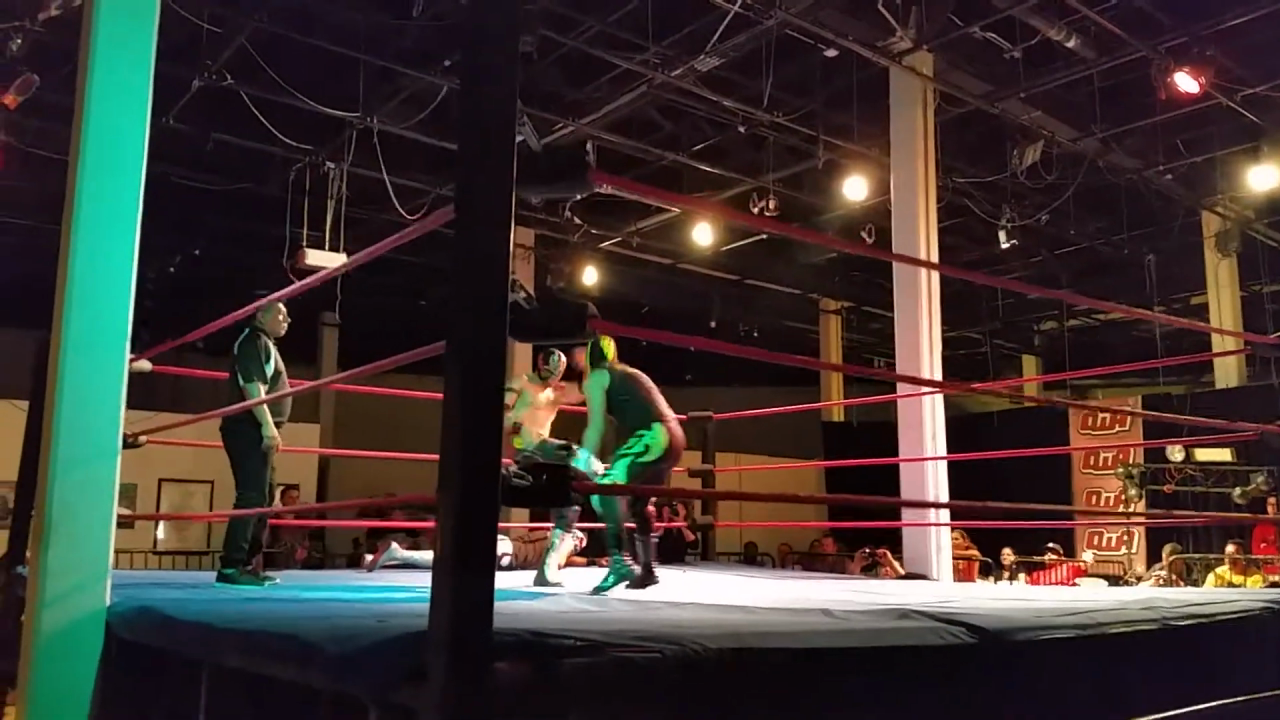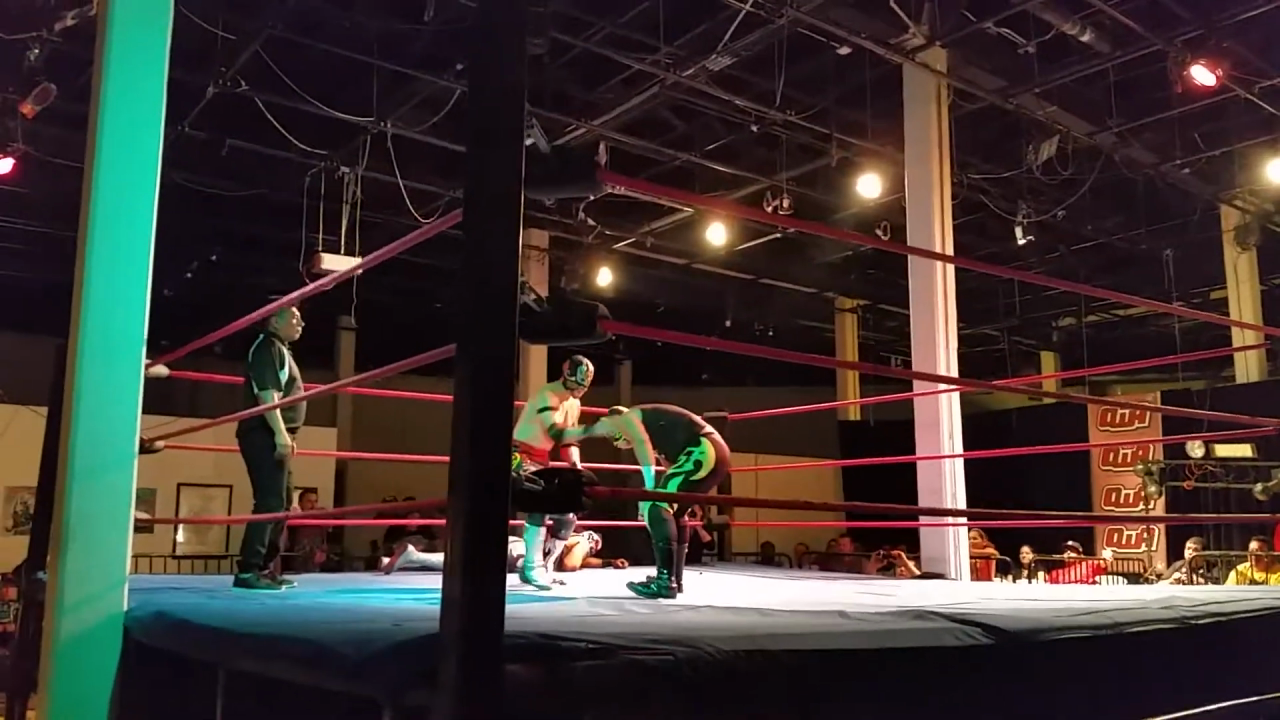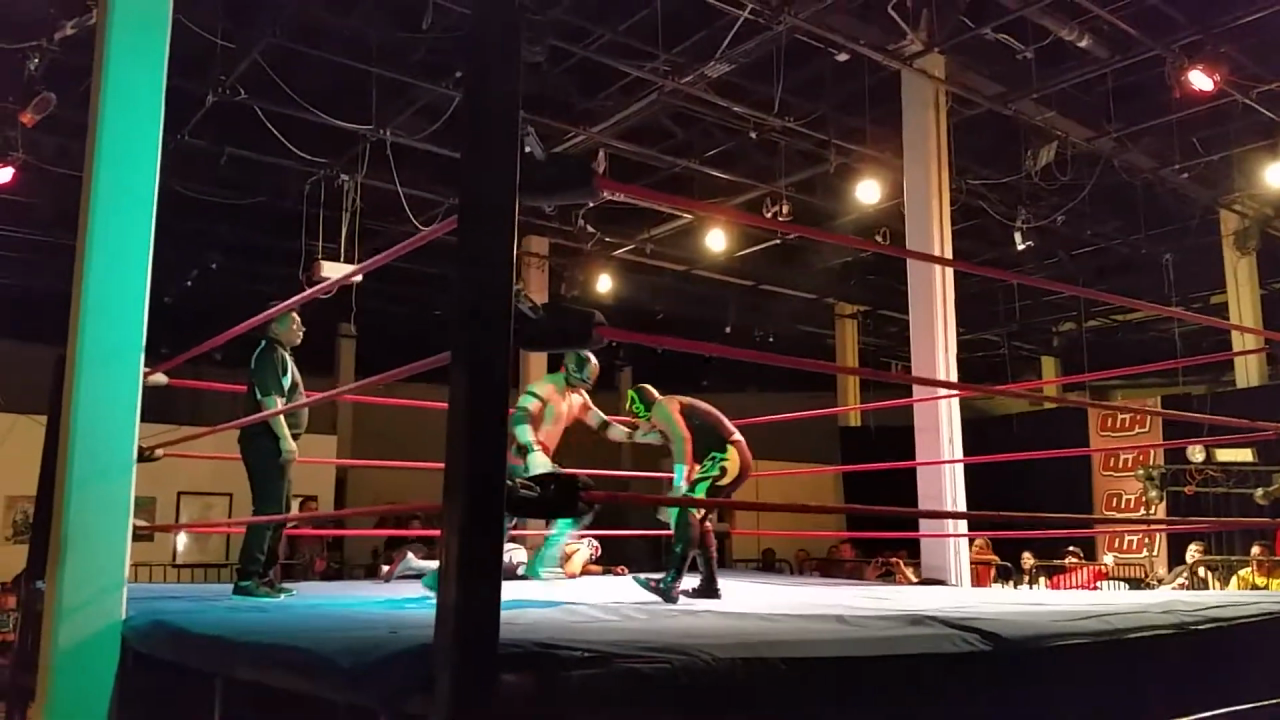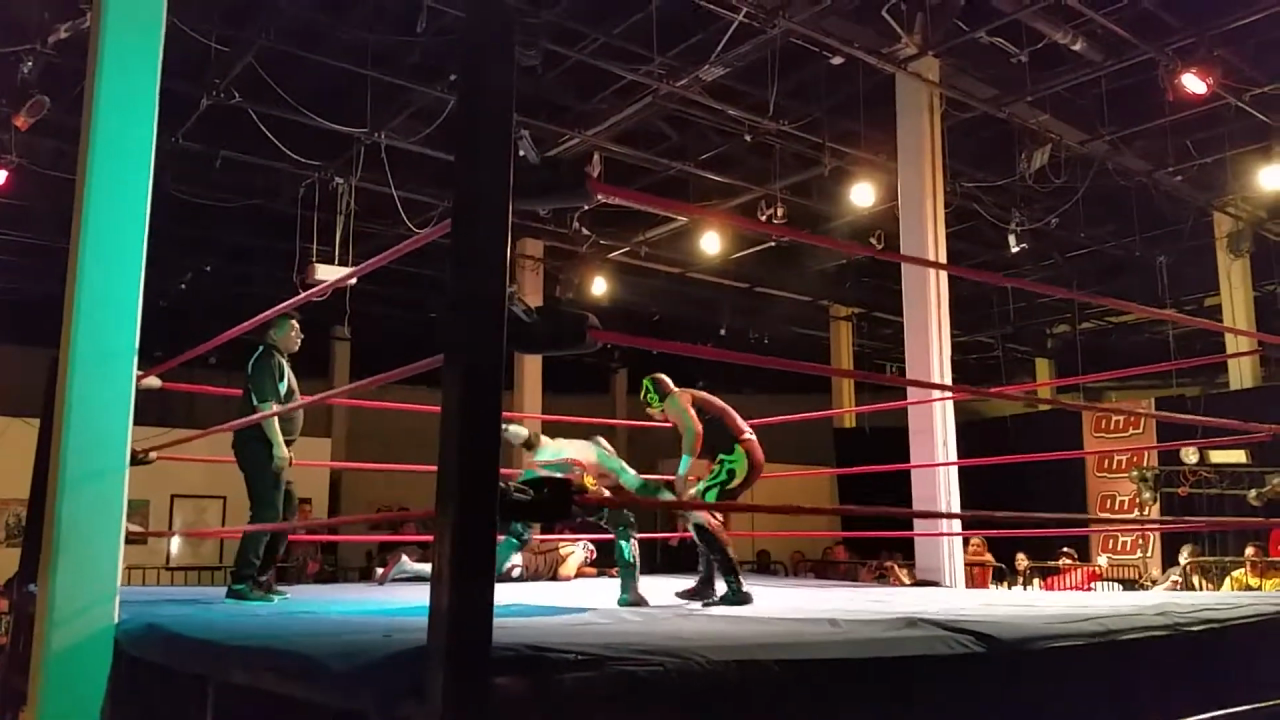
dt=0.5s
person 1, frame 1
left shoulder: (266, 344)
right shoulder: (253, 341)
right elbow: (252, 387)
left wrist: (270, 428)
right wrist: (268, 425)
left hip: (256, 431)
right hip: (249, 430)
left knee: (261, 498)
right knee: (251, 497)
left ankle: (246, 564)
right ankle: (231, 567)
person 1, frame 2
left shoulder: (280, 350)
right shoulder: (267, 347)
right elbow: (266, 394)
left wrist: (287, 436)
right wrist: (281, 433)
left hip: (275, 437)
right hip: (265, 436)
left knee: (280, 503)
right knee: (269, 502)
left ankle: (264, 568)
right ankle: (248, 571)
person 1, frame 3
left shoulder: (282, 356)
right shoulder: (269, 354)
right elbow: (269, 401)
left wrist: (287, 441)
right wrist: (286, 439)
left hip: (275, 443)
right hip: (267, 442)
left knee: (279, 510)
right knee: (268, 509)
left ankle: (263, 576)
right ankle: (247, 579)
person 1, frame 4
left shoulder: (279, 362)
right shoulder: (267, 360)
right elbow: (265, 406)
left wrist: (284, 447)
right wrist: (279, 445)
left hip: (271, 449)
right hip: (261, 448)
left knee: (286, 511)
right knee: (267, 514)
left ankle: (261, 574)
right ankle: (240, 583)
person 2, frame 1
right shoulder: (567, 539)
left elbow: (558, 558)
right elbow: (555, 562)
left hip: (502, 547)
right hip: (504, 551)
left ankle: (397, 553)
right ankle: (396, 553)
person 2, frame 2
left shoulder: (569, 539)
right shoulder: (582, 541)
left elbow: (583, 560)
right elbow: (570, 564)
left wrist: (608, 562)
left hip: (516, 546)
right hip: (519, 552)
left ankle: (414, 555)
right ankle: (414, 555)
person 2, frame 3
left shoulder: (569, 545)
right shoulder: (583, 548)
left elbow: (581, 567)
right elbow: (570, 571)
left wrist: (608, 570)
left hip: (514, 552)
right hip: (518, 560)
left ankle: (414, 562)
right ankle: (413, 563)
person 2, frame 4
left shoulder: (563, 547)
right shoulder: (578, 551)
left elbow: (576, 569)
right elbow: (564, 574)
left wrist: (602, 572)
left hip: (509, 557)
right hip: (514, 562)
left ankle: (407, 565)
right ankle: (408, 566)
person 3, frame 1
left shoulder: (596, 378)
right shoulder: (632, 374)
left elbow: (596, 423)
left wrist: (583, 460)
left hip: (654, 435)
right hip: (673, 435)
right knee: (638, 502)
left ankle: (620, 560)
right ankle: (647, 570)
person 3, frame 2
left shoulder: (625, 418)
right shoulder: (651, 421)
left elbow: (642, 444)
left wrist: (649, 489)
left hip: (702, 452)
right hip: (716, 453)
left knee: (656, 506)
right knee: (674, 510)
left ankle: (665, 580)
right ankle: (674, 579)
person 3, frame 3
left shoulder: (661, 407)
right shoulder: (676, 409)
left elbow: (682, 440)
right elbow: (693, 459)
left wrist: (678, 487)
right wrist: (673, 500)
left hip: (726, 457)
right hip: (737, 457)
left knee: (685, 511)
right knee: (696, 515)
left ankle: (670, 583)
right ankle: (709, 584)
person 3, frame 4
left shoulder: (674, 401)
right shoulder: (693, 402)
left elbow: (694, 432)
left wrist: (681, 474)
right wrist: (700, 488)
left hip: (738, 457)
right hip: (747, 455)
left ankle: (737, 589)
right ankle: (705, 585)
person 4, frame 1
left shoulder: (557, 389)
right shoulder: (522, 383)
right elbow: (502, 410)
right wrist: (514, 425)
left hip: (543, 452)
right hip: (522, 444)
left knee: (568, 509)
right knee: (567, 452)
left ankle: (547, 572)
person 4, frame 2
left shoulder: (574, 404)
right shoulder: (549, 395)
left elbow: (567, 441)
right elbow: (555, 434)
left wrist: (578, 469)
left hip: (541, 461)
right hip: (520, 456)
left knee: (565, 516)
left ankle: (545, 568)
right ankle: (531, 568)
person 4, frame 3
left shoulder: (579, 398)
right shoulder: (546, 388)
left elbow: (603, 424)
right elbow: (520, 418)
left wrist: (634, 436)
right wrist: (534, 453)
left hip: (526, 461)
right hip: (527, 456)
left knee: (501, 520)
right ankle: (541, 564)
person 4, frame 4
left shoulder: (553, 445)
right shoulder: (604, 455)
left elbow: (527, 438)
right elbow: (643, 486)
left hip: (532, 478)
right hip: (569, 479)
left knee: (517, 536)
right knee: (625, 525)
right ankle: (630, 592)
